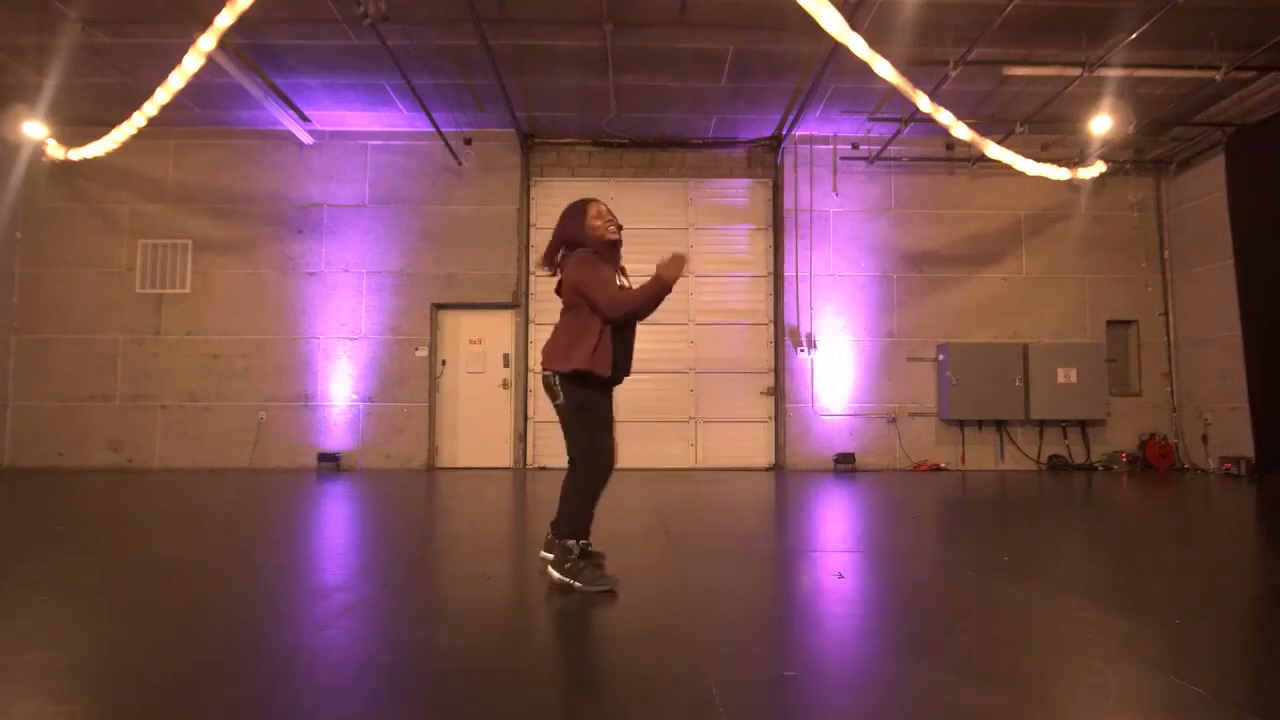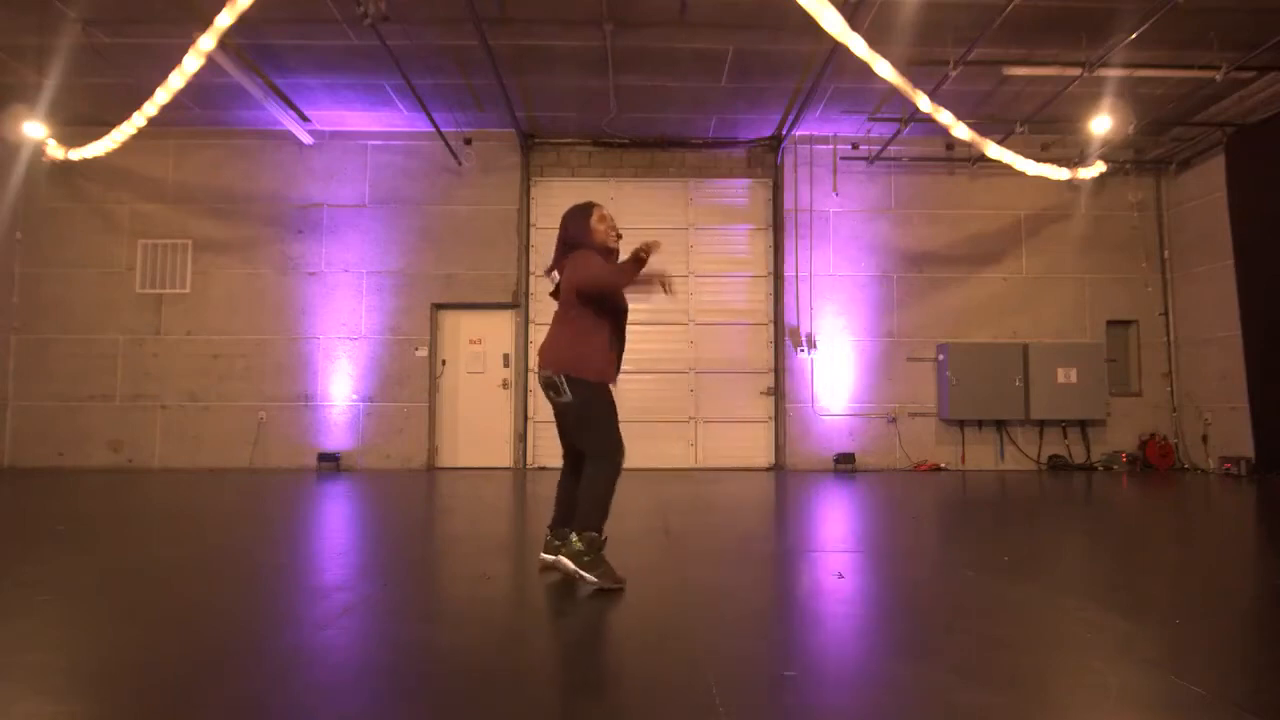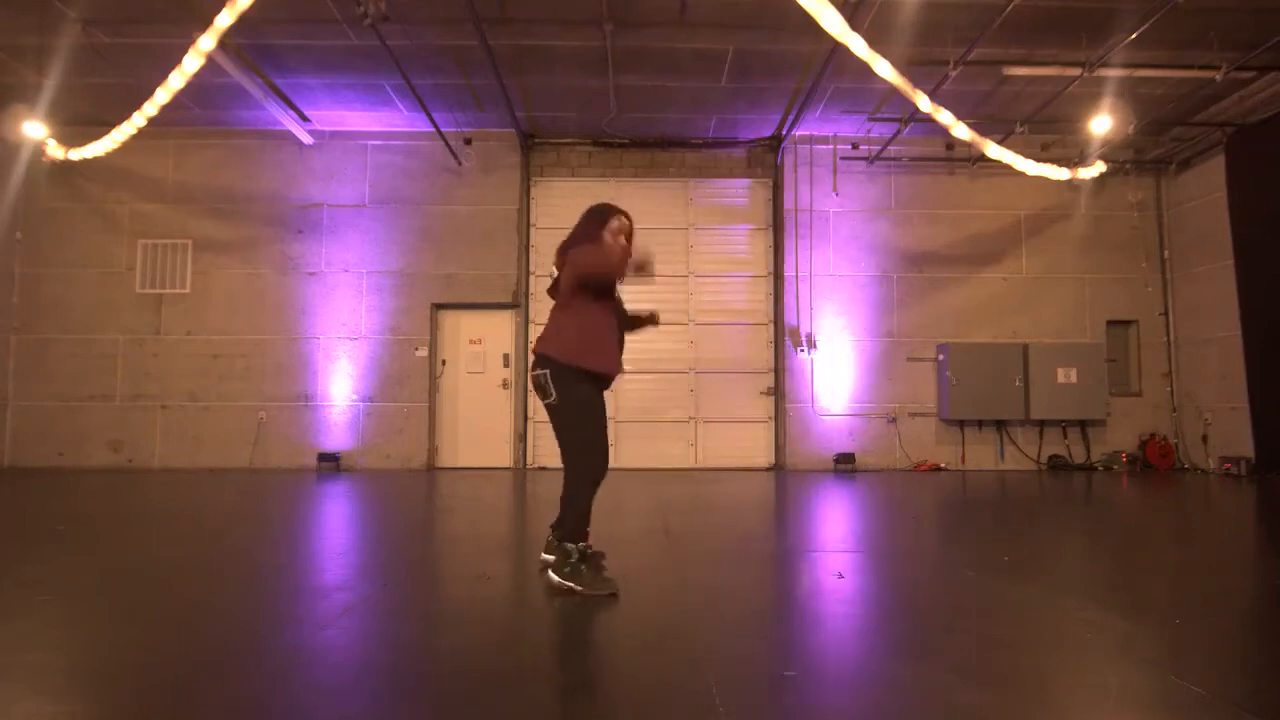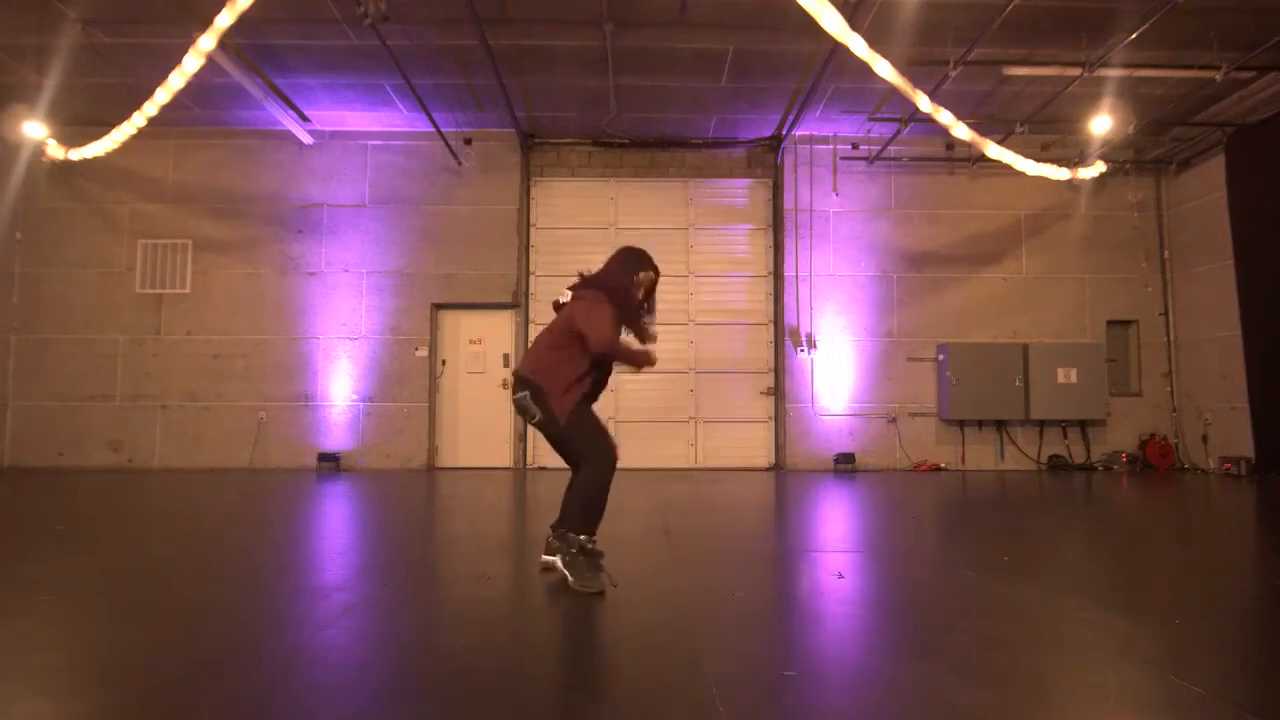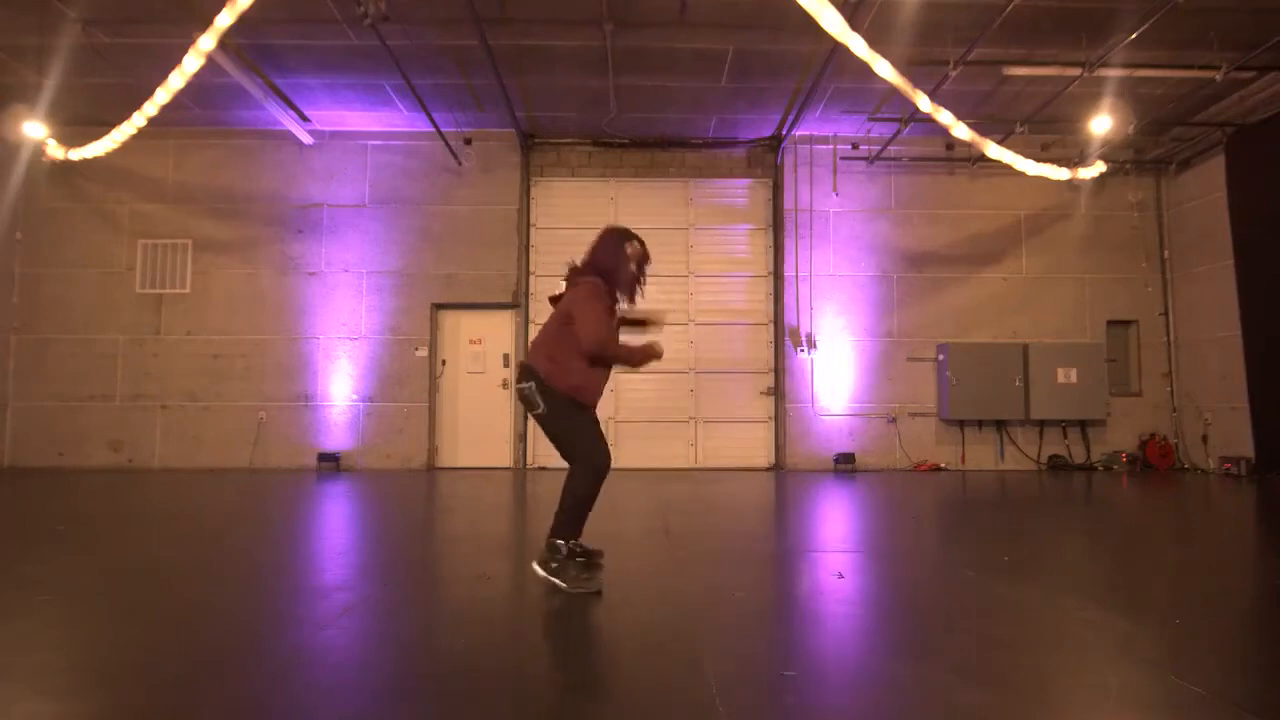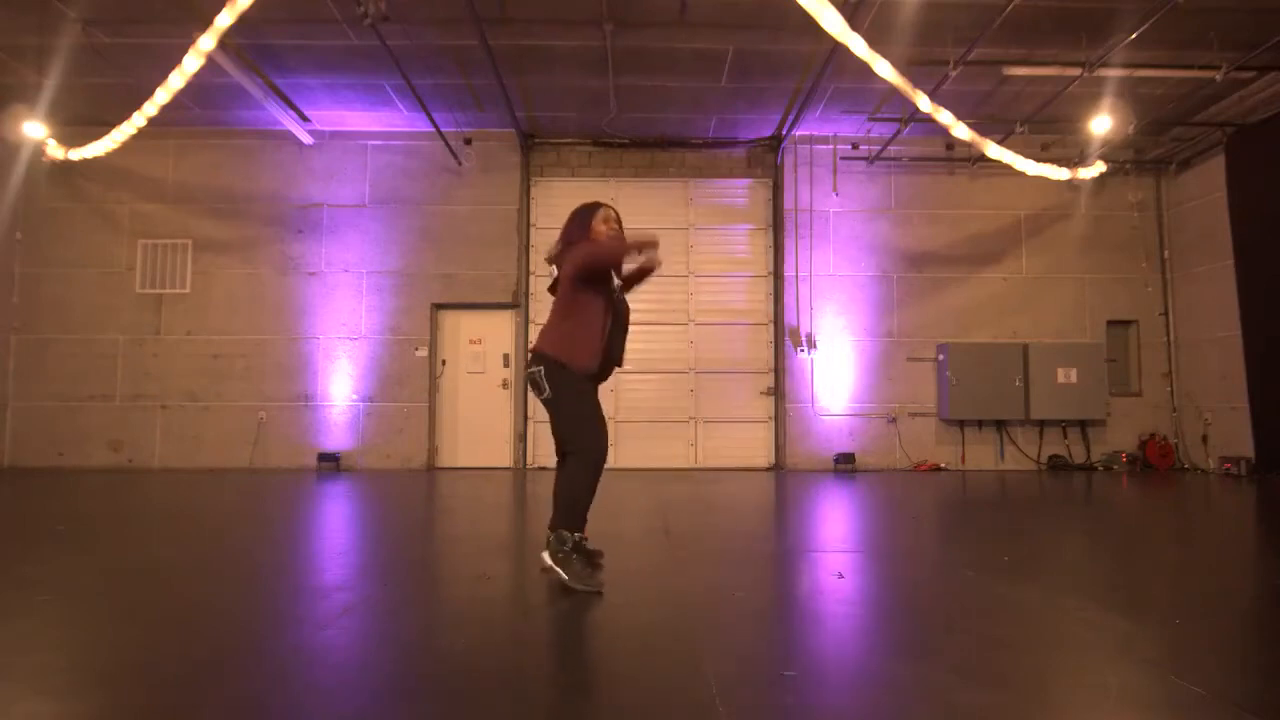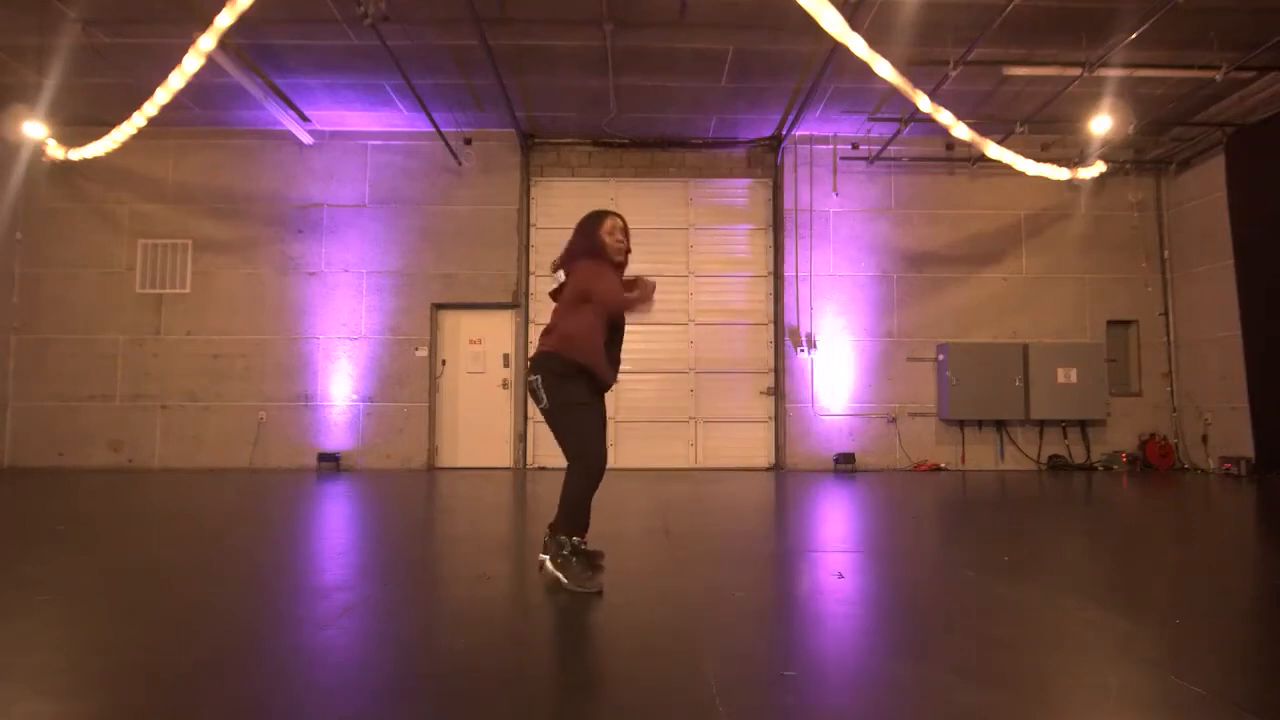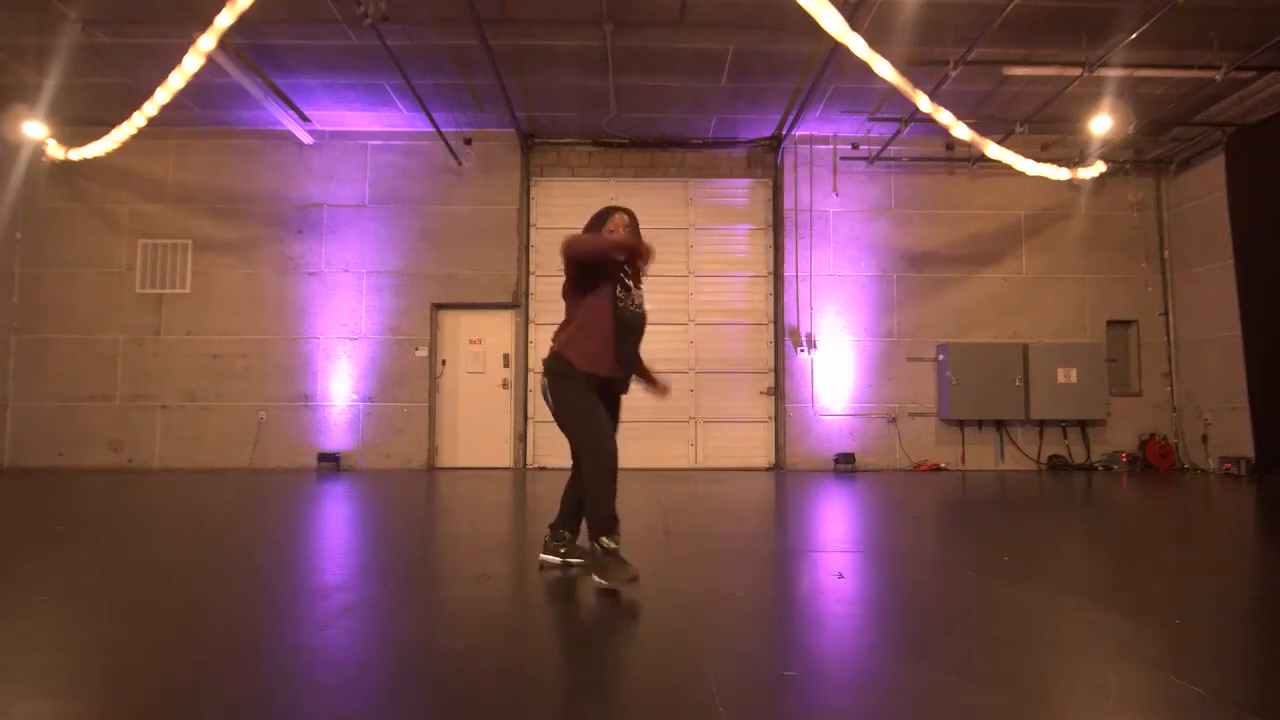
dt=0.3s
person 1, frame 1
left shoulder: (603, 265)
right shoulder: (584, 262)
left elbow: (629, 302)
right elbow: (620, 306)
left wrist: (664, 277)
right wrist: (664, 280)
left hip: (588, 377)
right hip: (575, 375)
left knee: (588, 461)
right knee: (595, 460)
left ankle: (561, 541)
right ankle: (567, 557)
person 1, frame 2
left shoulder: (596, 265)
right shoulder: (584, 261)
left elbow: (615, 276)
right elbow: (604, 278)
left wrist: (639, 257)
right wrist: (652, 278)
left hip: (574, 376)
right hip: (572, 375)
left knee: (580, 459)
right knee: (606, 456)
left ankle: (559, 541)
right ankle: (584, 546)
person 1, frame 3
left shoulder: (596, 274)
right shoulder: (583, 259)
left elbow: (613, 321)
right elbow: (609, 264)
left wrist: (642, 318)
right wrist: (638, 263)
left hip: (580, 376)
right hip: (561, 373)
left knee: (591, 462)
right knee: (586, 462)
left ankle: (561, 542)
right ankle: (569, 560)
person 1, frame 4
left shoulder: (608, 302)
right shoulder: (594, 303)
right elbow: (602, 343)
left wrist: (641, 329)
right wrist: (640, 357)
left hip: (563, 393)
right hip: (542, 392)
left knee: (590, 464)
right knee: (600, 458)
left ankle: (560, 543)
right ankle: (574, 547)
person 1, frame 5
left shoulder: (601, 291)
right shoulder: (589, 288)
left elbow: (602, 334)
right elbow: (594, 344)
left wrist: (643, 322)
right wrist: (640, 353)
left hip: (566, 387)
right hip: (545, 385)
left knee: (593, 463)
right knee: (591, 462)
left ankle: (564, 543)
right ankle: (554, 555)
person 1, frame 6
left shoulder: (603, 270)
right shoulder: (580, 260)
left elbow: (613, 276)
right elbow: (602, 251)
left wrist: (643, 268)
right wrist: (641, 244)
left hip: (577, 373)
right hip: (557, 370)
left knee: (579, 454)
right knee: (589, 451)
left ankle: (565, 539)
right ankle: (562, 545)
person 1, frame 7
left shoulder: (602, 275)
right shoulder: (590, 269)
left elbow: (617, 292)
right elbow: (618, 302)
left wrist: (635, 285)
right wrist: (639, 294)
left hip: (584, 380)
right hip: (559, 377)
left knee: (587, 462)
right knee: (590, 458)
left ankle: (559, 542)
right ankle: (564, 551)
person 1, frame 8
left shoulder: (628, 279)
right shoulder: (588, 268)
right elbow: (572, 247)
left wrist: (647, 378)
right wrist: (624, 250)
left hip: (604, 384)
right hip: (571, 378)
left knee: (590, 463)
right knee: (600, 456)
left ankle: (559, 540)
right ankle: (605, 550)
